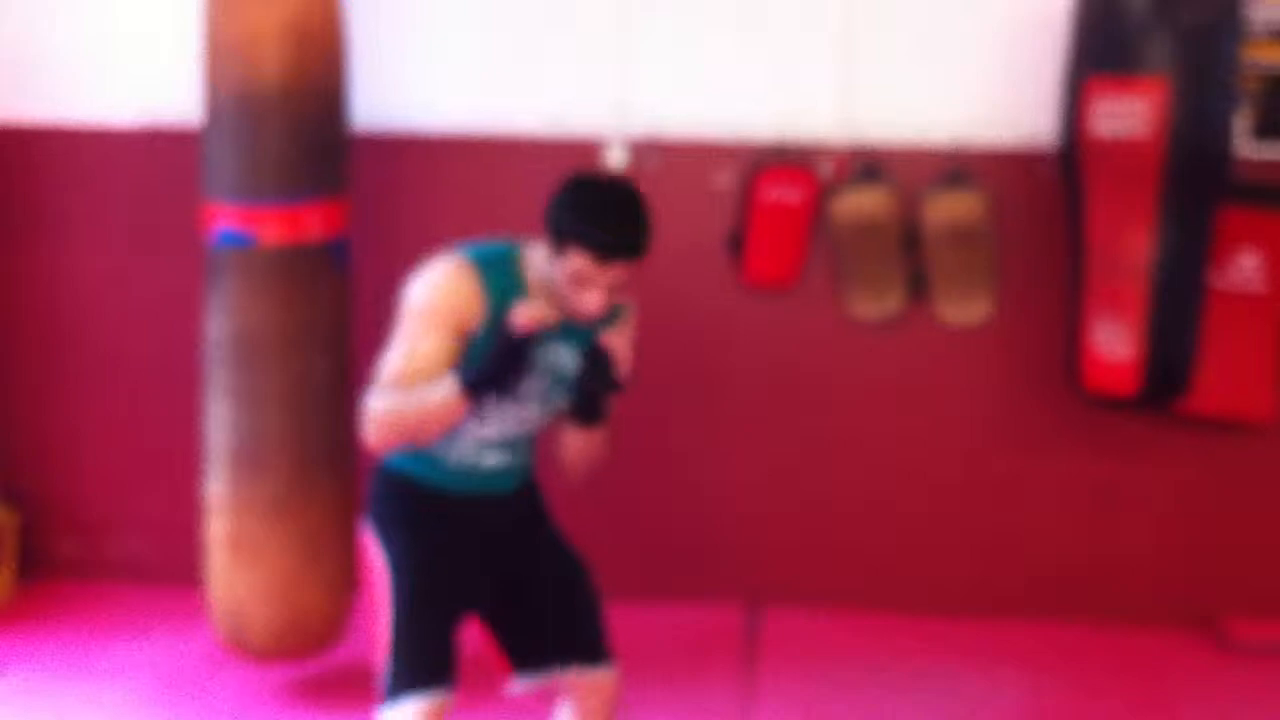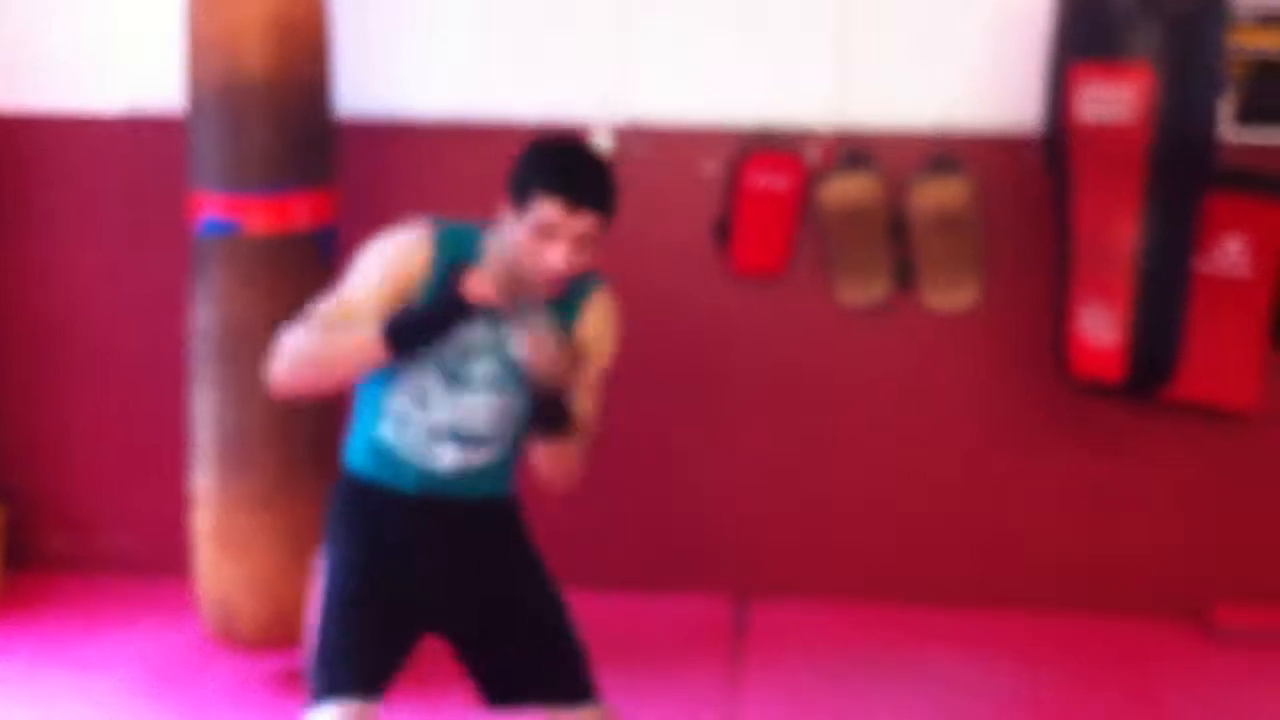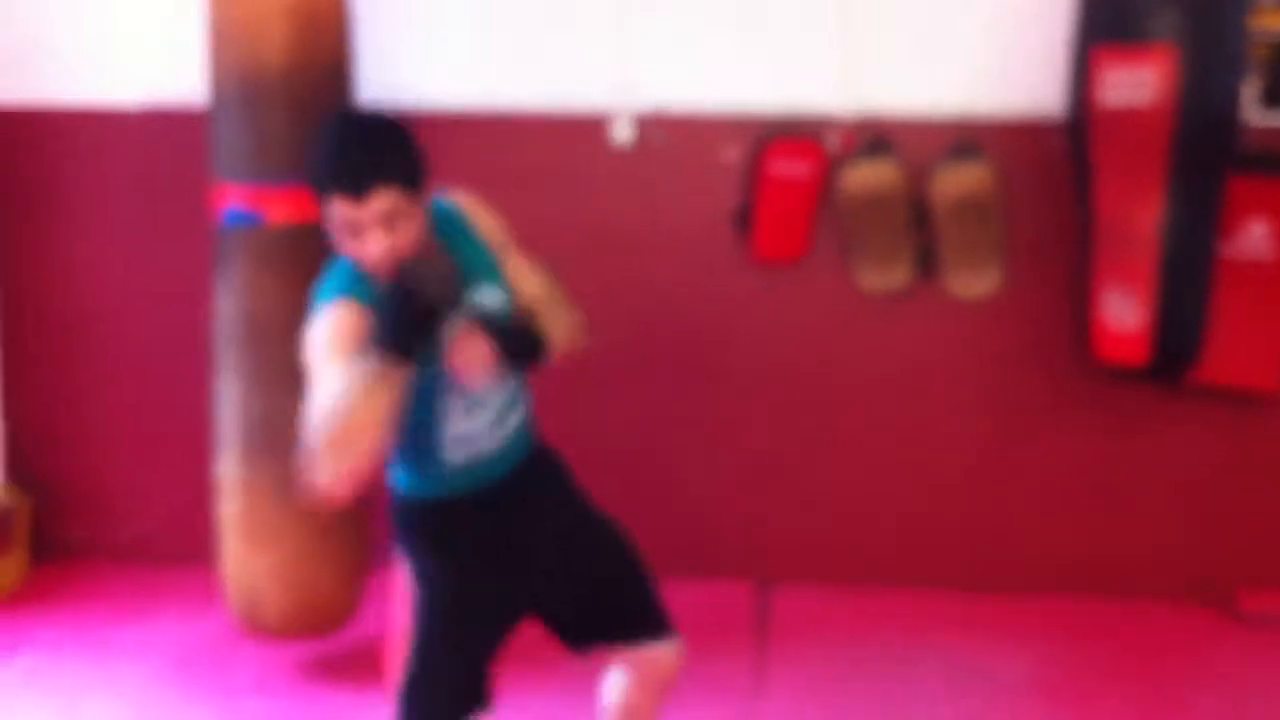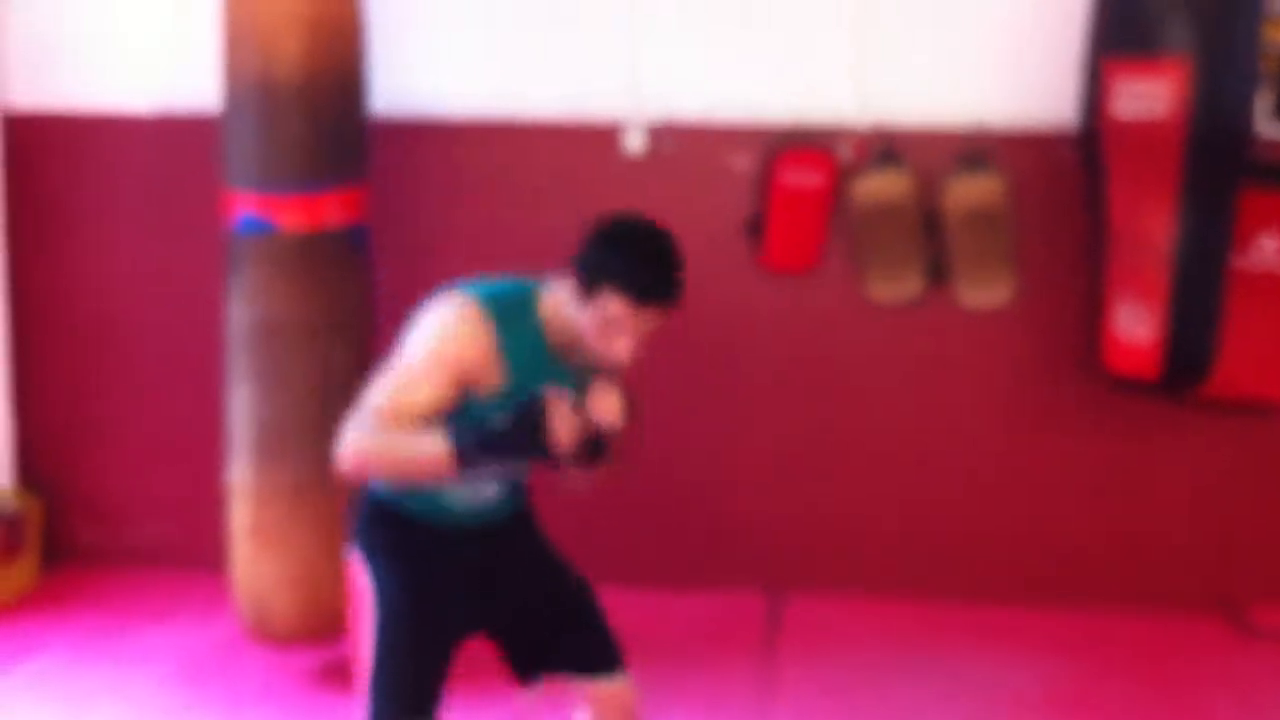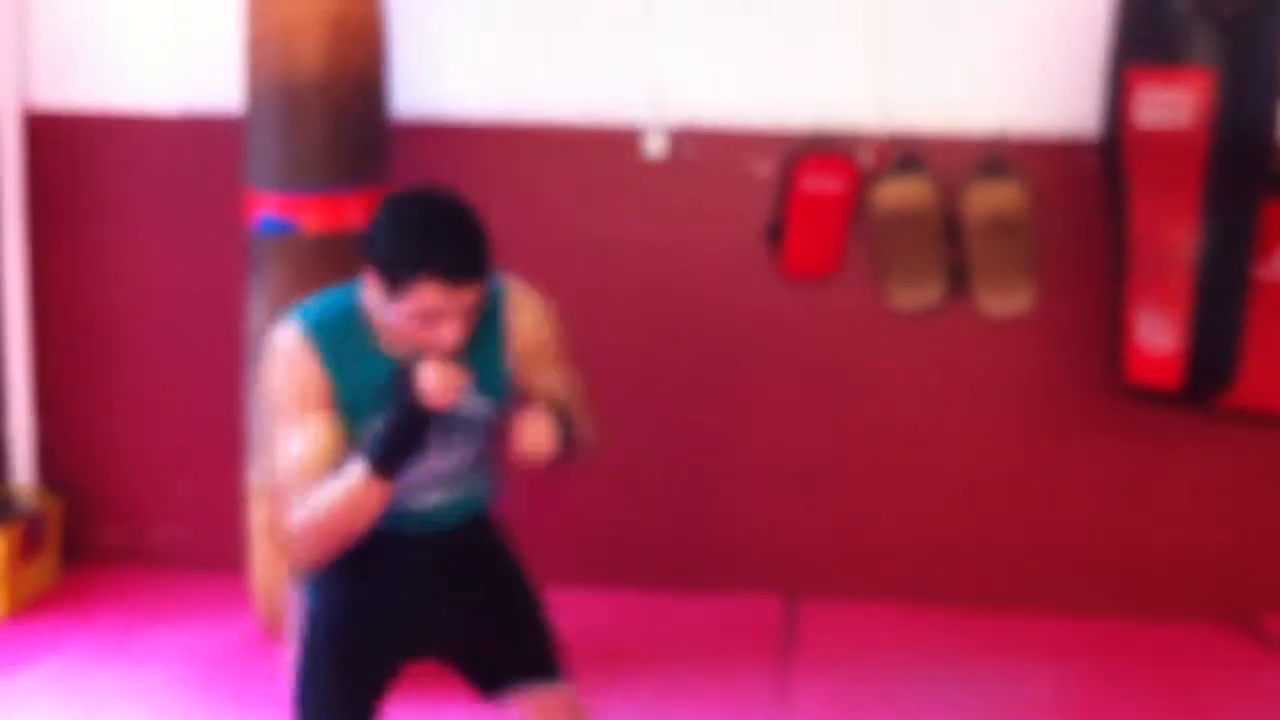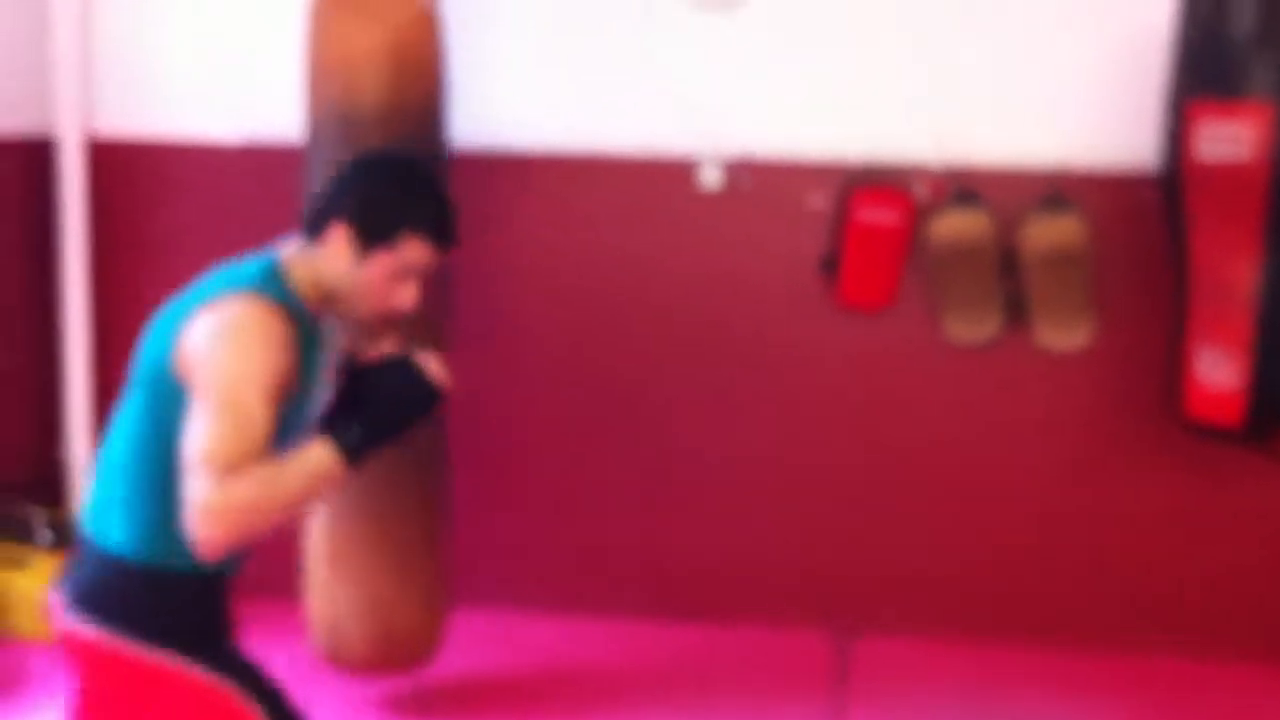
dt=0.4s
person 1, frame 1
left shoulder: (610, 316)
right shoulder: (457, 284)
left elbow: (579, 461)
right elbow: (380, 426)
left wrist: (592, 397)
right wrist: (487, 373)
left hip: (510, 506)
right hip: (419, 504)
person 1, frame 2
left shoulder: (588, 311)
right shoulder: (414, 254)
left elbow: (560, 474)
right elbow: (288, 369)
left wrist: (553, 407)
right wrist: (413, 325)
left hip: (484, 527)
right hip: (377, 516)
person 1, frame 3
left shoulder: (462, 220)
right shoulder: (342, 316)
left elbow: (567, 329)
right elbow: (332, 478)
left wrist: (514, 344)
right wrist: (392, 347)
left hip: (536, 487)
right hip: (447, 524)
left knee: (657, 655)
person 1, frame 4
left shoulder: (604, 342)
right shoulder: (466, 326)
left elbow: (574, 458)
right elbow: (356, 450)
left wrist: (597, 439)
right wrist: (491, 443)
left hip: (501, 529)
right hip: (408, 535)
person 1, frame 5
left shoulder: (513, 315)
right shoulder: (302, 348)
left elbow: (568, 409)
right elbow: (307, 542)
left wrist: (550, 428)
right wrist: (396, 443)
left hip: (461, 543)
right hip: (356, 560)
person 1, frame 6
left shoulder: (287, 302)
right shoulder: (249, 326)
left elbow: (269, 451)
right elbow: (214, 521)
left wrist: (361, 394)
right wrist: (363, 429)
right hip: (148, 613)
